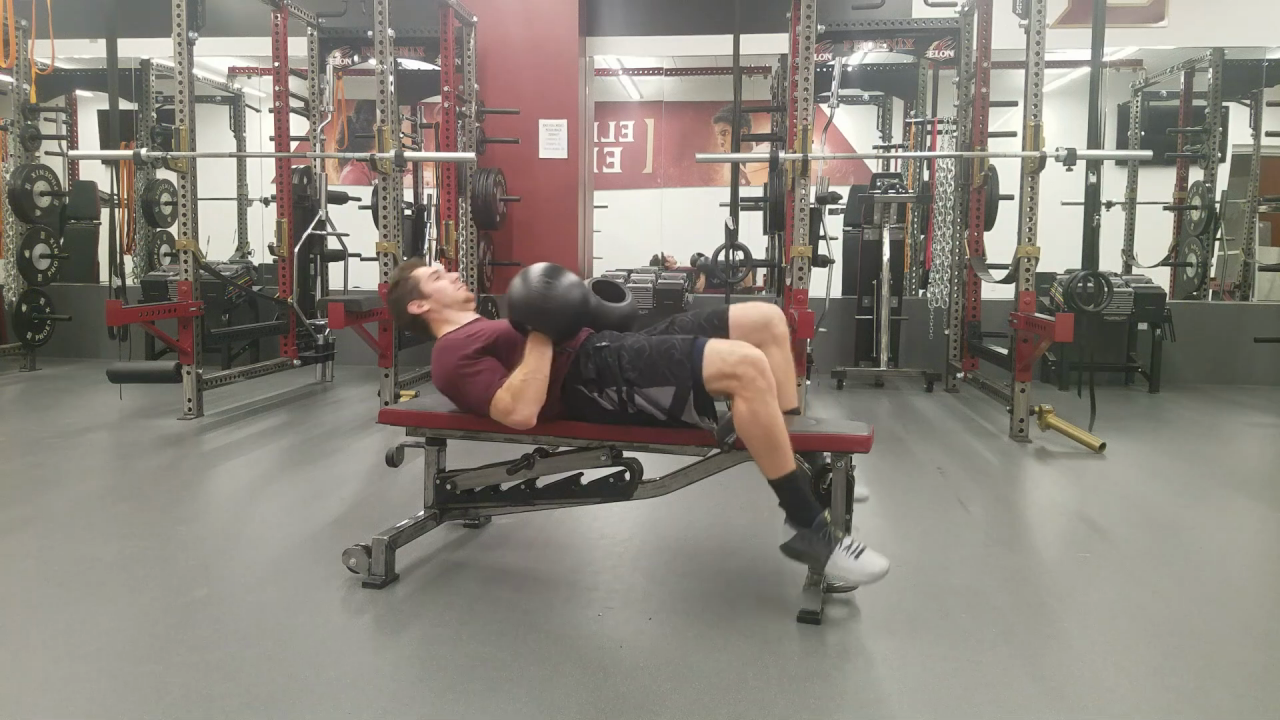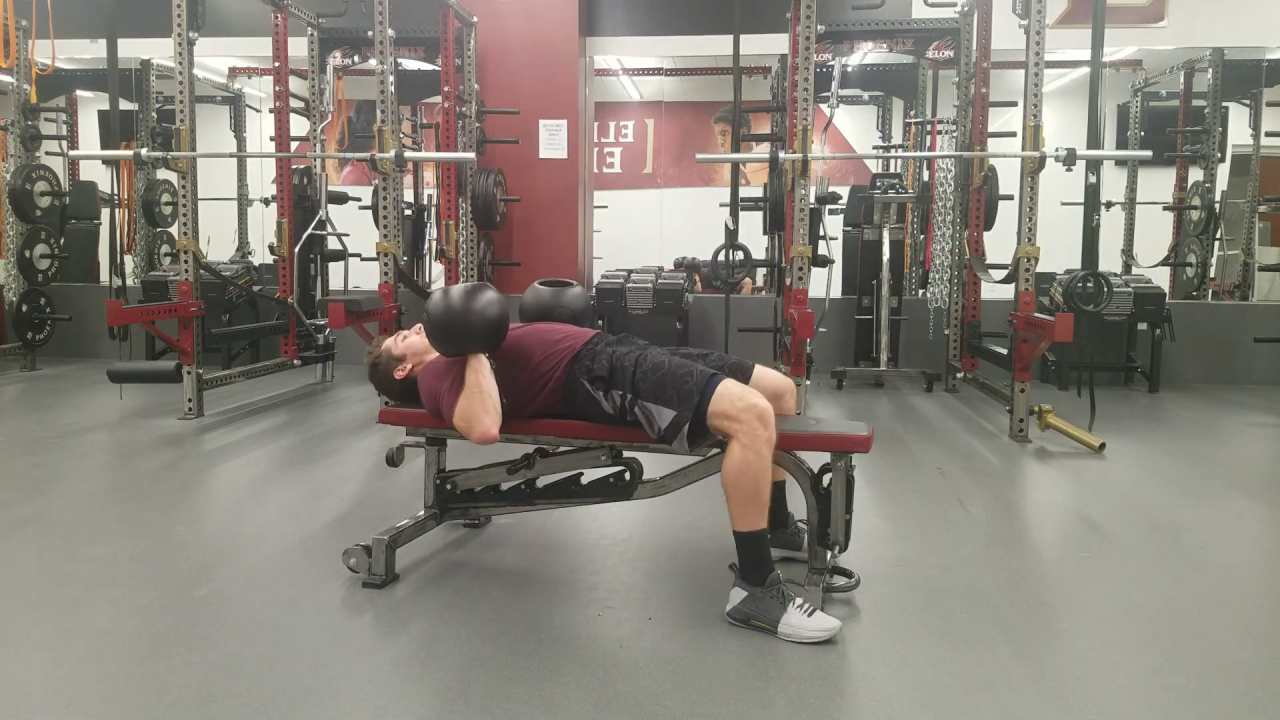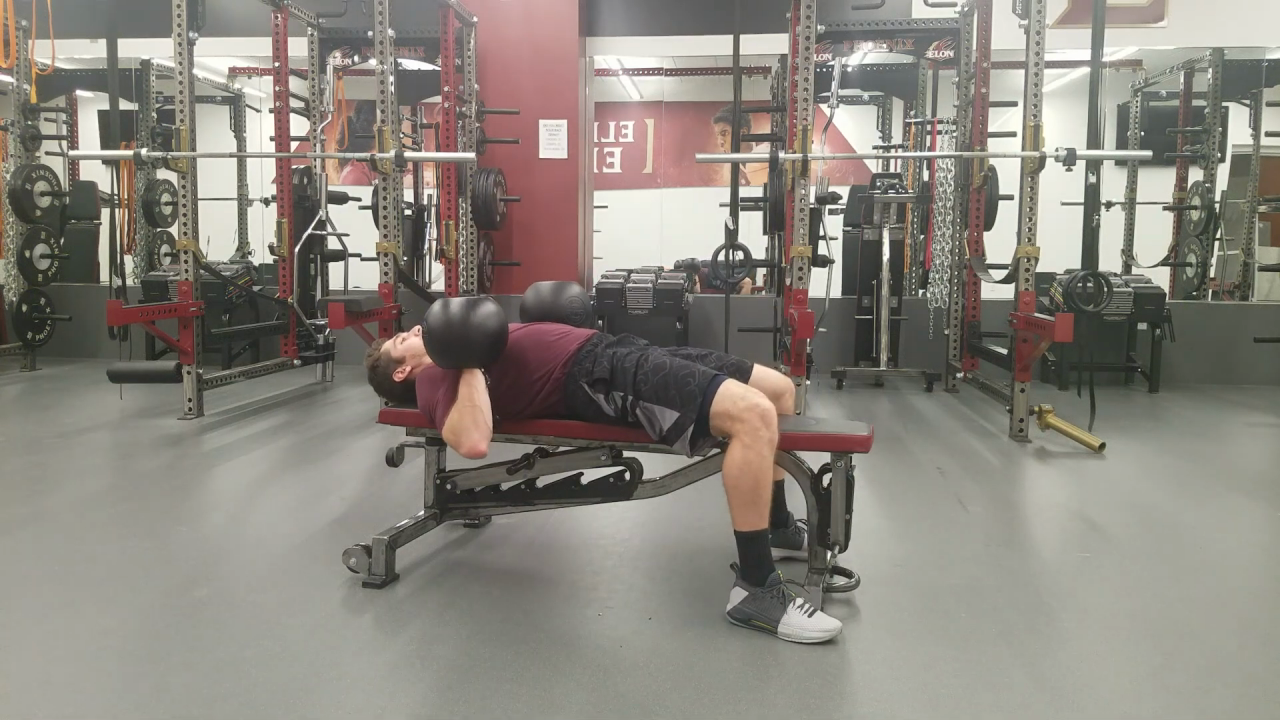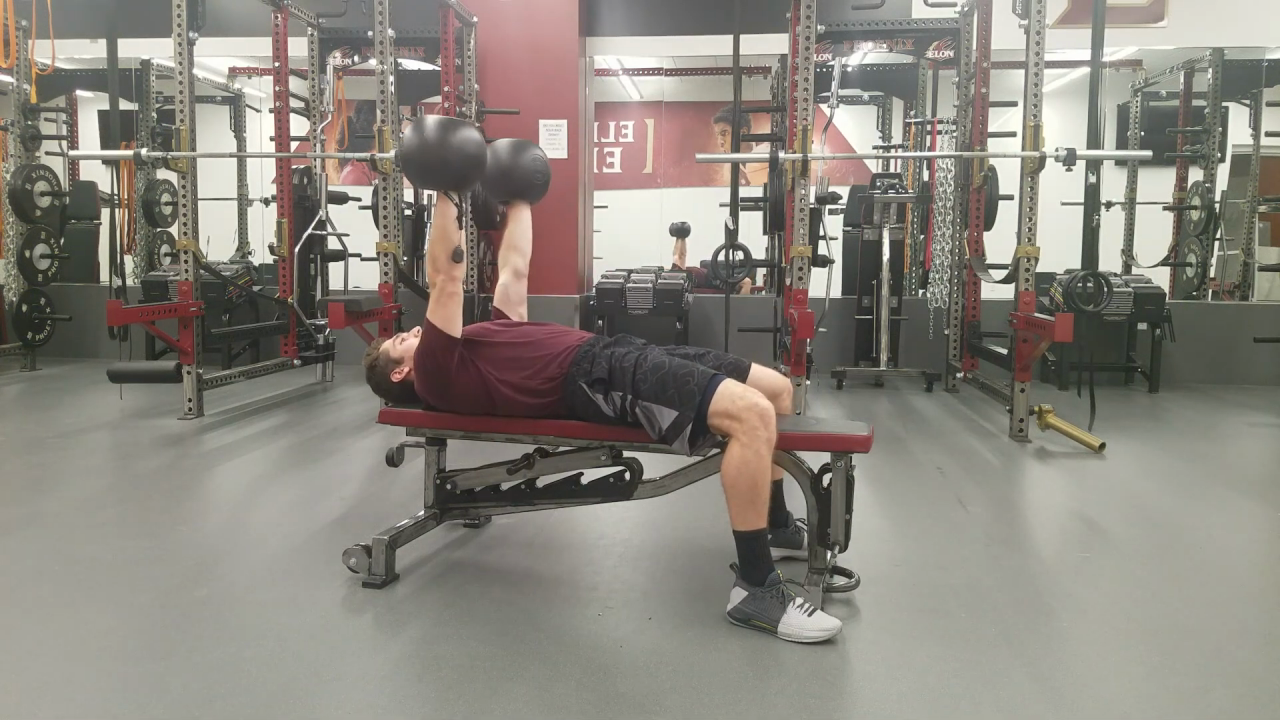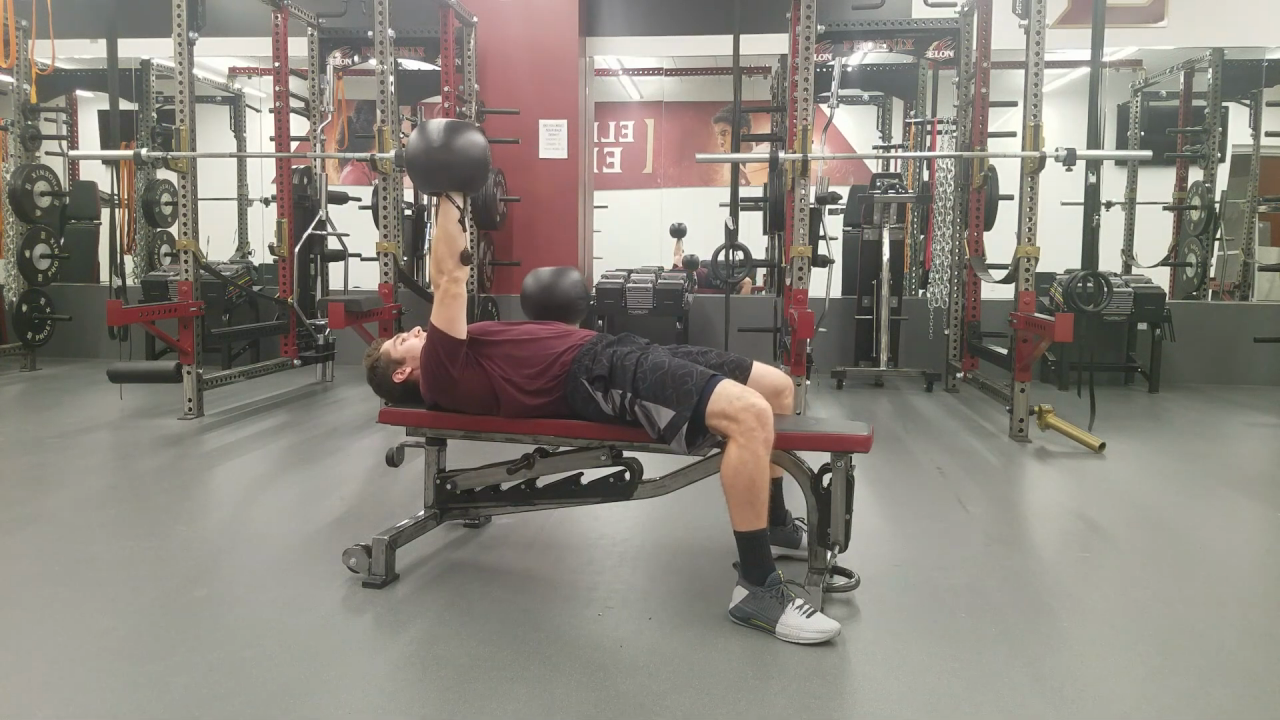
dt=1s
person 1, frame 1
left shoulder: (479, 331)
right shoulder: (454, 358)
right elbow: (520, 413)
right wrist: (540, 334)
left hip: (617, 349)
right hip: (600, 381)
left knee: (768, 320)
right knee: (749, 367)
left ankle: (798, 471)
right ankle: (809, 528)
person 1, frame 2
left shoulder: (461, 354)
right shoulder: (437, 376)
right elbow: (484, 428)
right wrist: (473, 348)
right hip: (600, 377)
left knee: (780, 390)
right knee: (752, 415)
left ankle: (778, 526)
right ankle: (756, 588)
person 1, frame 3
right shoulder: (436, 379)
right elbow: (474, 444)
right wrist: (468, 361)
right hip: (600, 378)
left knee: (779, 390)
right knee: (754, 415)
left ankle: (779, 527)
right ankle: (757, 589)
person 1, frame 4
left shoulder: (473, 350)
right shoulder: (437, 375)
left elbow: (514, 272)
right elbow: (446, 277)
left wrist: (517, 202)
right wrist: (442, 194)
right hip: (596, 378)
left knee: (775, 390)
right knee: (752, 416)
left ankle: (777, 526)
right ankle: (756, 588)
person 1, frame 5
left shoulder: (470, 355)
right shoulder: (439, 375)
right elbow: (450, 281)
right wrist: (448, 197)
right hip: (599, 377)
left knee: (776, 388)
right knee: (750, 416)
left ankle: (776, 525)
right ankle: (758, 589)
